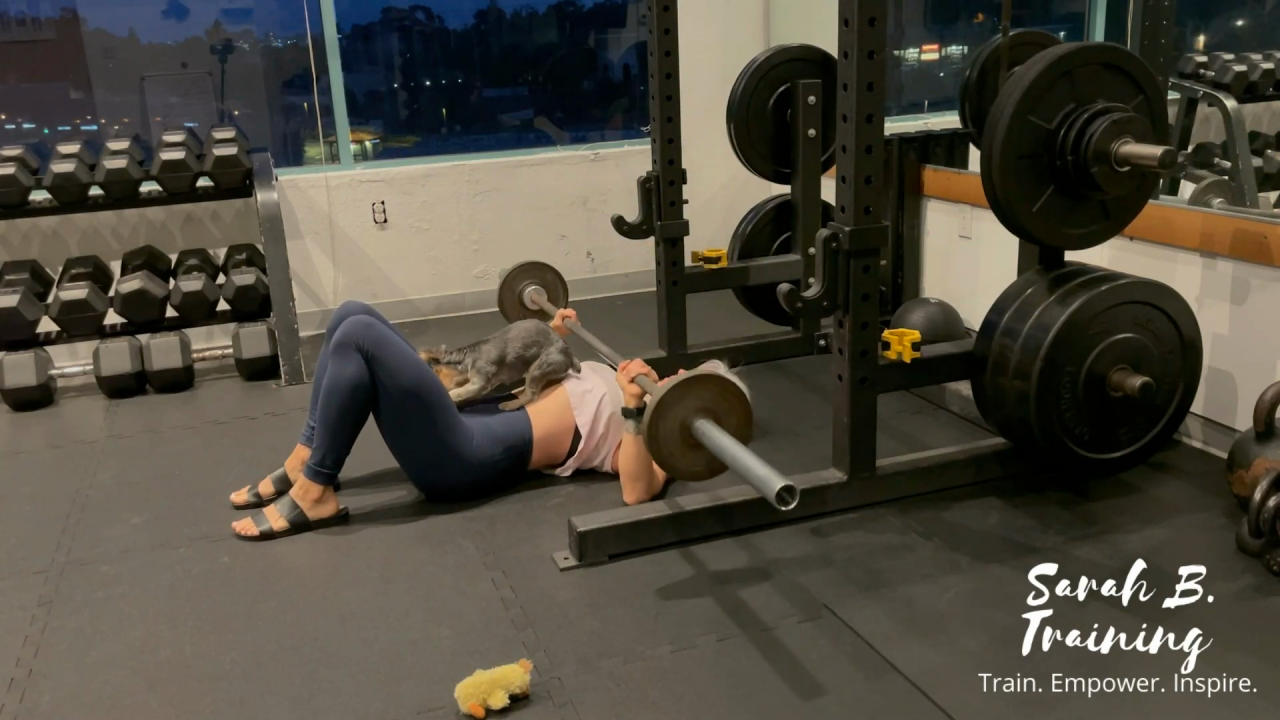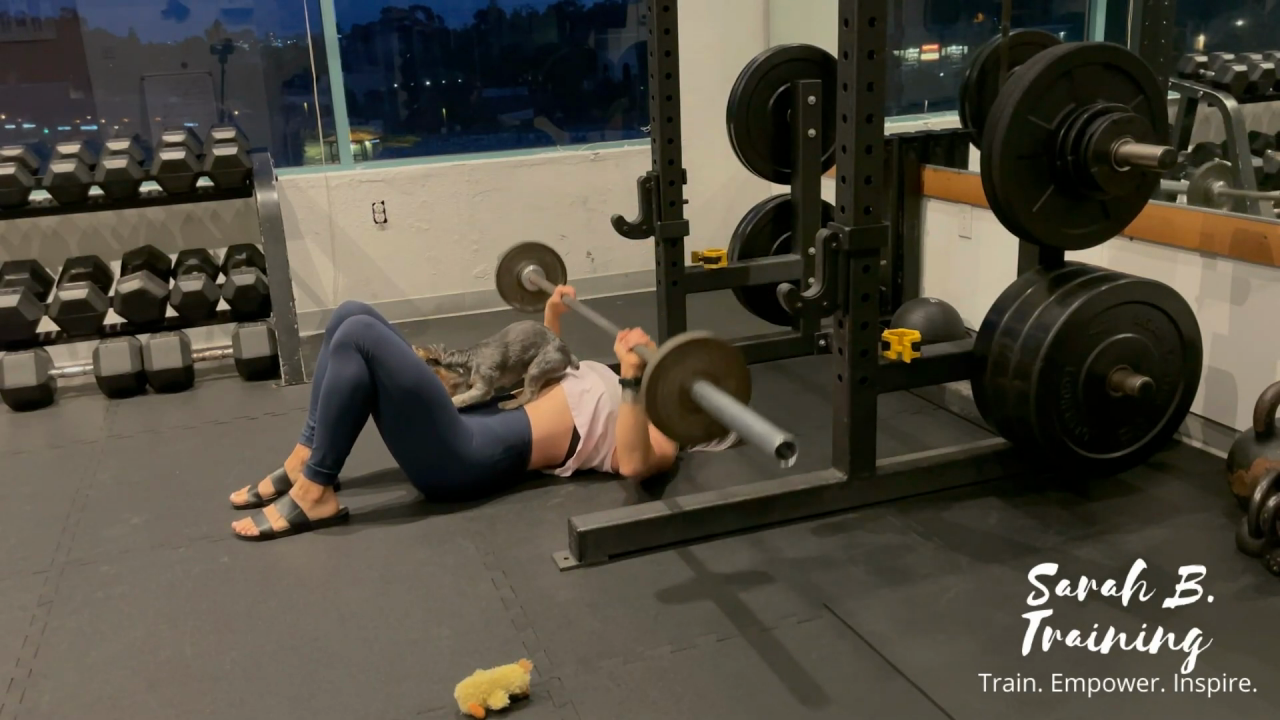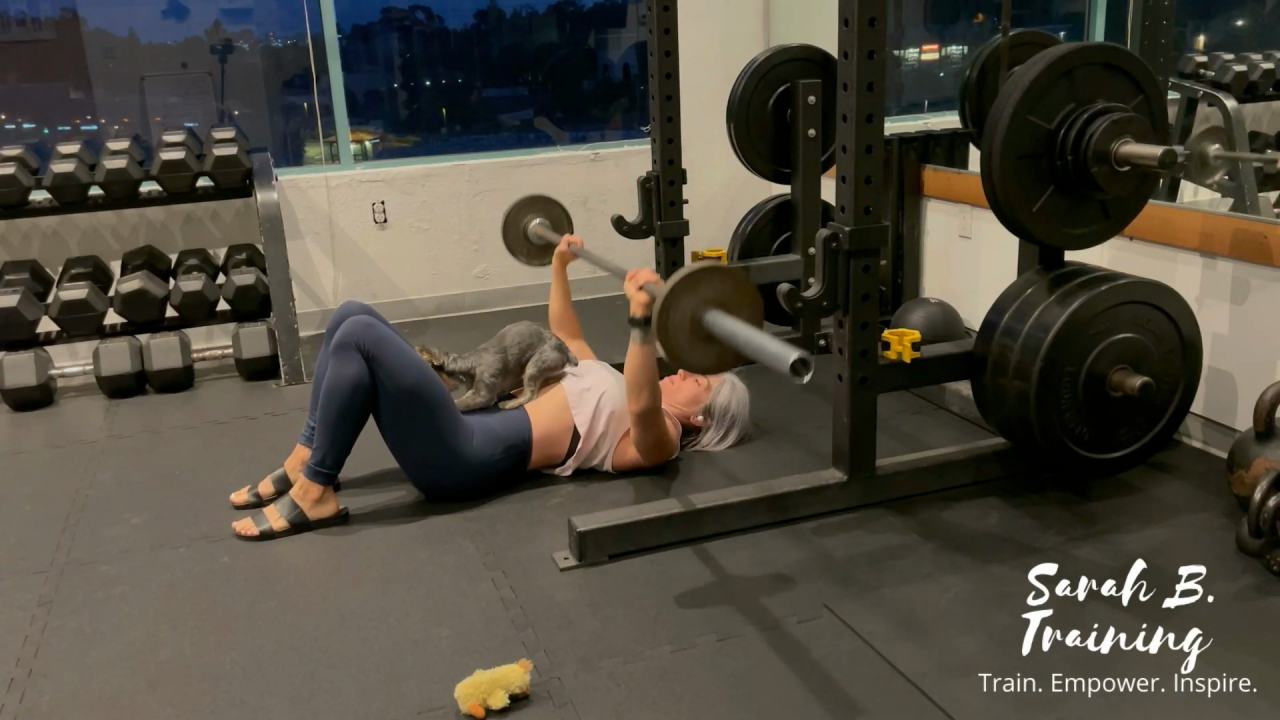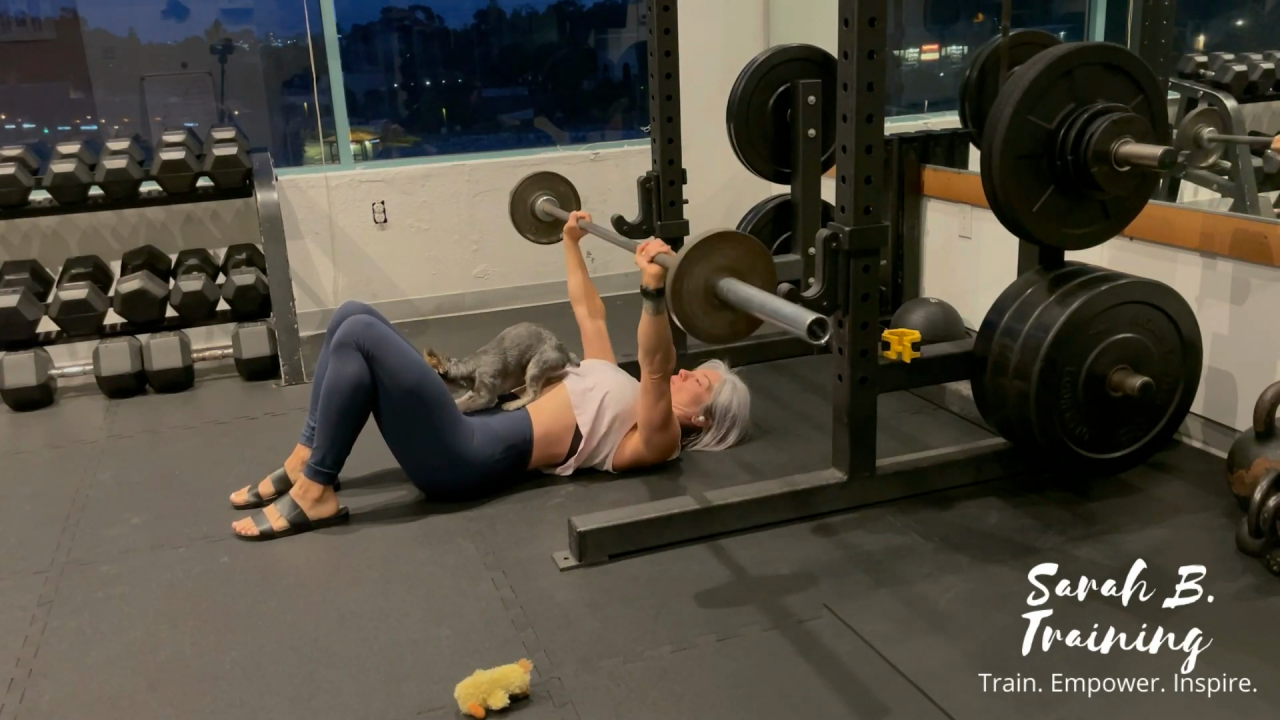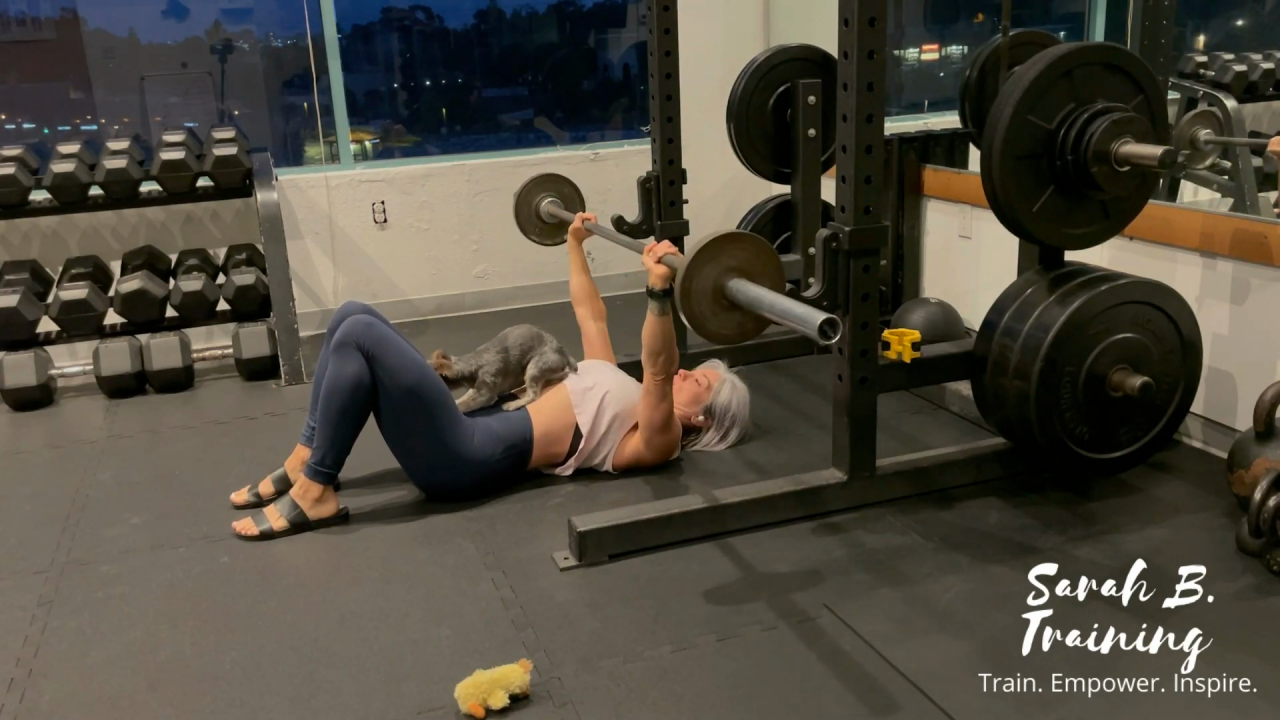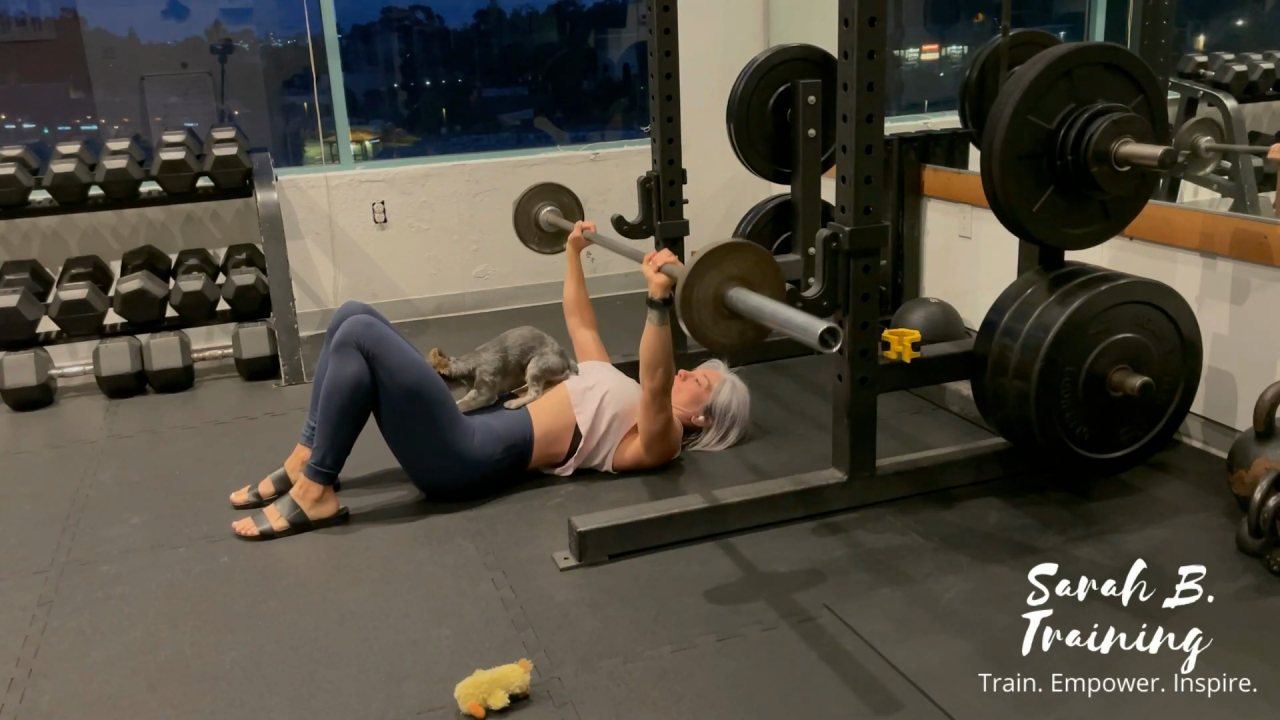
dt=0.2s
person 1, frame 1
right shoulder: (627, 385)
left elbow: (637, 492)
left wrist: (635, 407)
right wrist: (556, 338)
left hip: (467, 458)
right hip: (473, 421)
left knee: (359, 333)
right knee: (353, 314)
left ankle: (315, 495)
right ankle: (303, 464)
person 1, frame 2
left shoulder: (659, 440)
left elbow: (632, 464)
left wrist: (633, 376)
right wrist: (552, 317)
left hip: (467, 459)
right hip: (468, 421)
left knee: (357, 336)
right knee: (352, 317)
left ankle: (314, 496)
right ankle: (302, 465)
person 1, frame 3
left shoulder: (658, 438)
right shoulder: (618, 390)
left elbow: (642, 405)
right elbow: (565, 335)
left wrist: (642, 318)
right wrist: (559, 267)
left hip: (466, 459)
right hip: (468, 427)
left knee: (358, 335)
right knee: (353, 315)
left ankle: (315, 496)
right ankle: (302, 464)
person 1, frame 4
left shoulder: (657, 439)
right shoulder: (621, 392)
left elbow: (655, 369)
right elbow: (588, 312)
left wrist: (654, 290)
right wrist: (571, 243)
left hip: (467, 459)
right hip: (470, 424)
left knee: (359, 336)
right knee: (353, 315)
left ankle: (314, 495)
right ankle: (302, 464)
person 1, frame 5
left shoulder: (657, 438)
right shoulder: (618, 389)
left elbow: (659, 370)
right elbow: (590, 314)
left wrist: (660, 290)
right wrist: (576, 243)
left hip: (467, 458)
right hip: (471, 422)
left knee: (359, 335)
right knee: (353, 316)
left ankle: (315, 494)
right ankle: (302, 465)
person 1, frame 6
left shoulder: (659, 439)
right shoulder: (622, 396)
left elbow: (655, 382)
right elbow: (580, 322)
left wrist: (661, 300)
right wrist: (573, 252)
left hip: (467, 457)
right hip: (471, 421)
left knee: (359, 333)
right knee: (352, 316)
left ankle: (315, 494)
right ankle: (302, 463)
